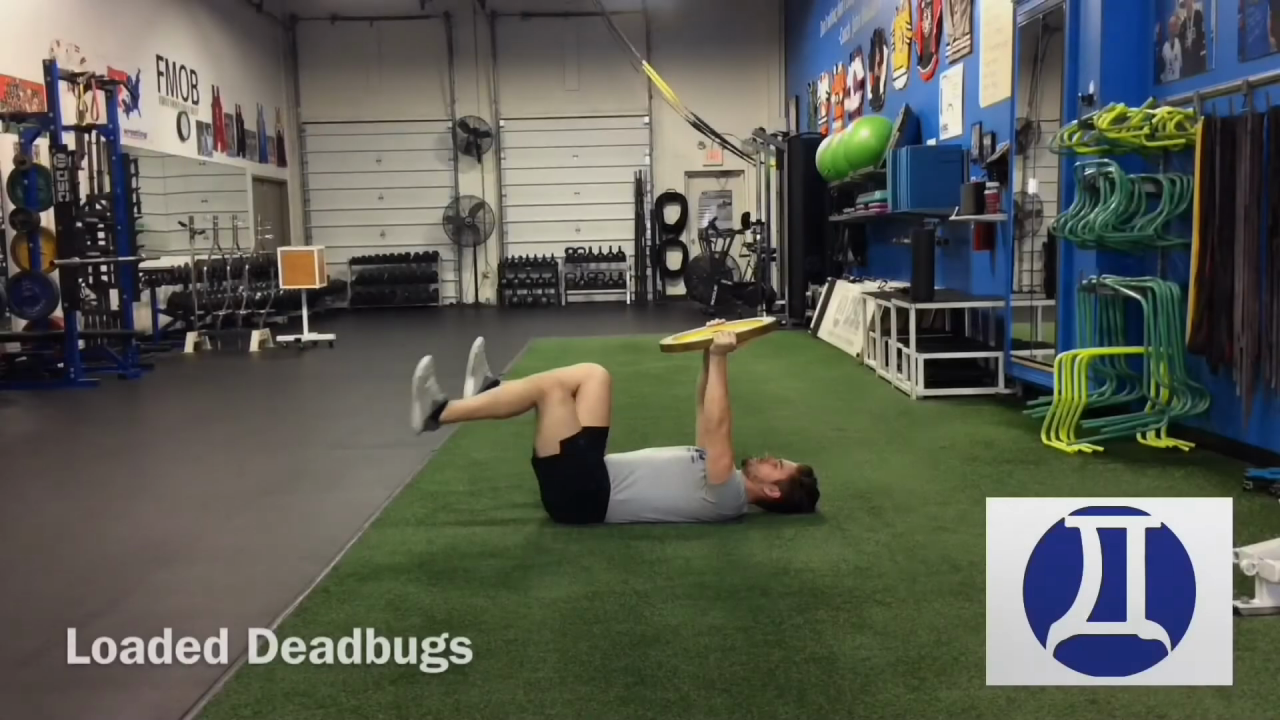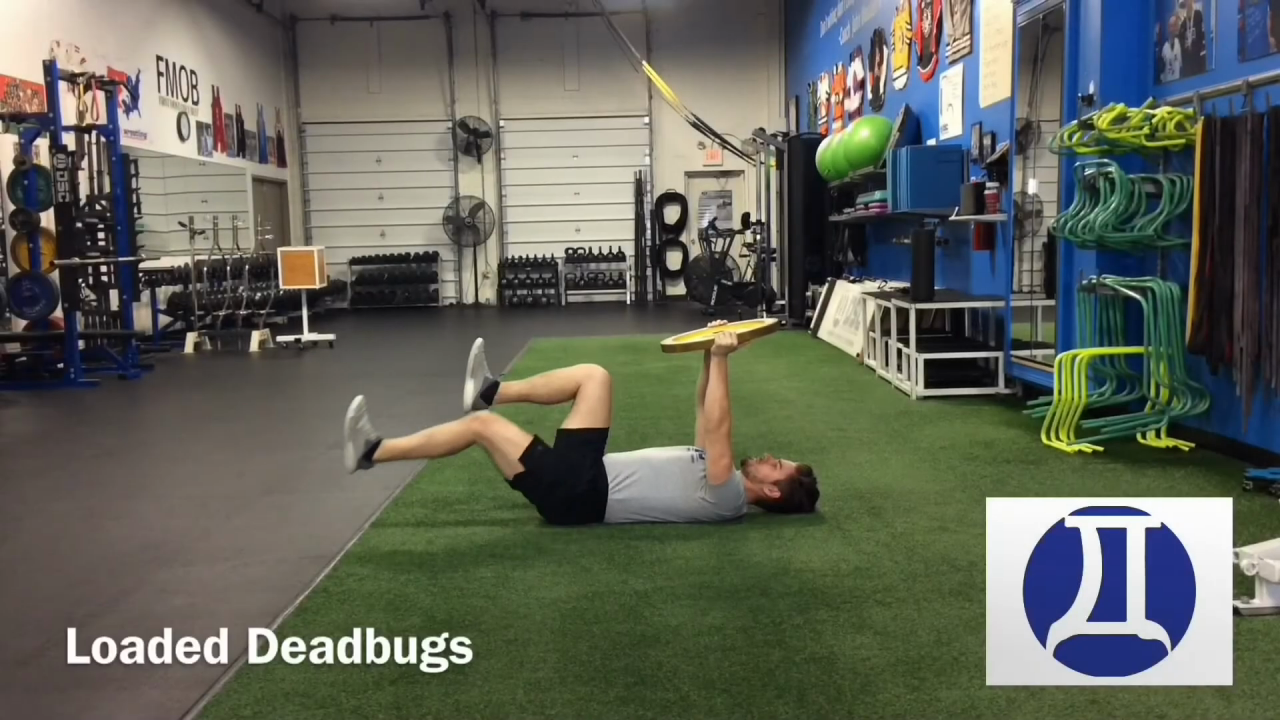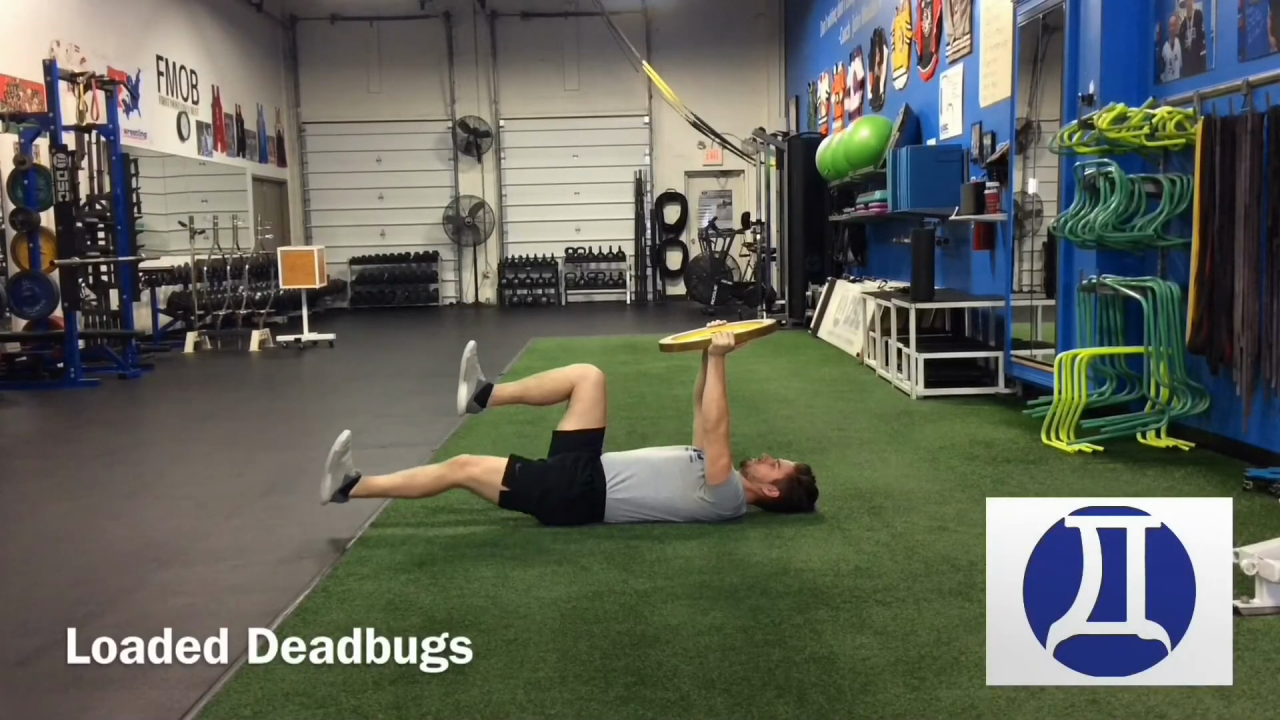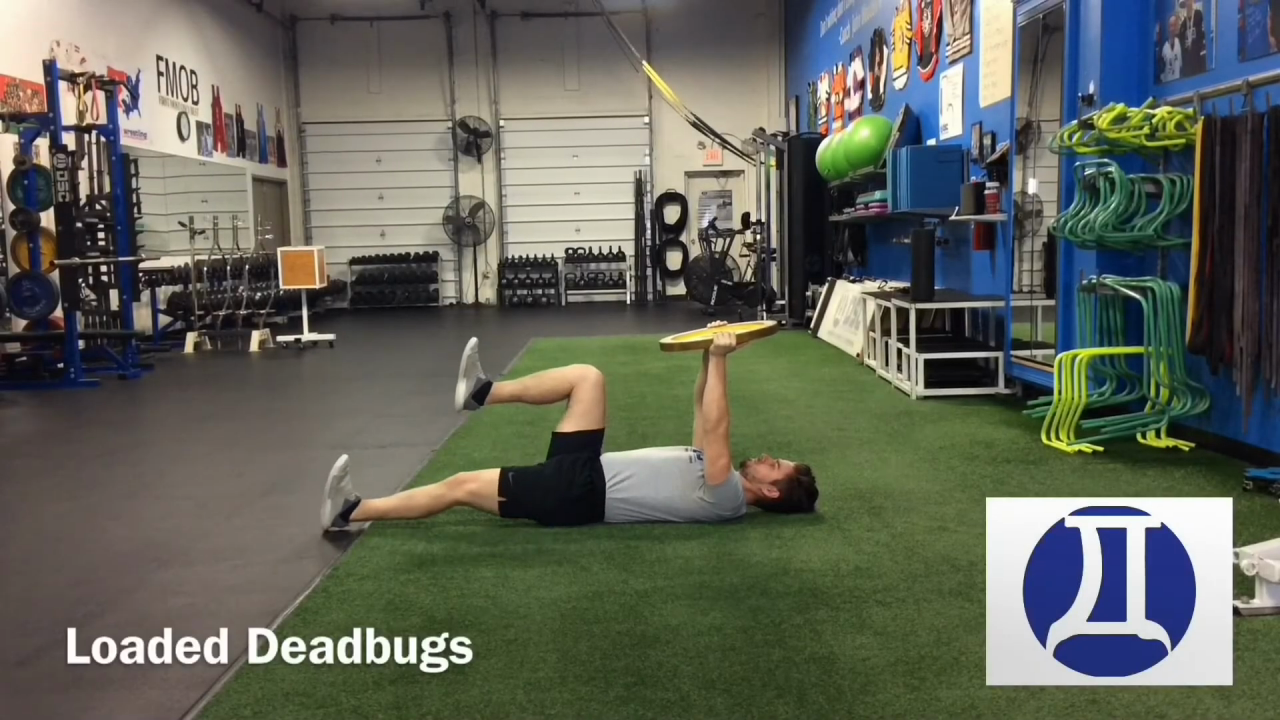
dt=0.5s
person 1, frame 1
left shoulder: (727, 496)
right shoulder: (726, 478)
left elbow: (717, 429)
right elbow: (705, 413)
left wrist: (719, 359)
right wrist: (709, 357)
left hip: (583, 494)
right hip: (594, 475)
left knee: (551, 387)
right knee: (593, 374)
left ankle: (438, 412)
right ankle: (492, 391)
person 1, frame 2
left shoulder: (726, 497)
right shoulder: (723, 477)
left elbow: (717, 429)
right elbow: (705, 413)
left wrist: (720, 360)
right wrist: (709, 358)
left hip: (578, 495)
right hip: (589, 471)
left knee: (483, 423)
right knee: (594, 375)
left ankle: (373, 451)
right ankle: (492, 389)
person 1, frame 3
left shoulder: (726, 497)
right shoulder: (722, 478)
left elbow: (716, 429)
right elbow: (703, 414)
left wrist: (718, 361)
right wrist: (707, 358)
left hip: (579, 494)
right hip: (585, 471)
left knee: (464, 467)
right knee: (588, 376)
left ankle: (352, 485)
right ankle: (486, 394)
person 1, frame 4
left shoulder: (725, 497)
right shoulder: (723, 478)
left elbow: (715, 430)
right elbow: (703, 413)
left wrist: (719, 360)
right wrist: (709, 359)
left hip: (580, 495)
right hip: (586, 469)
left knee: (463, 486)
right knee: (586, 376)
left ankle: (352, 511)
right ankle: (484, 393)
